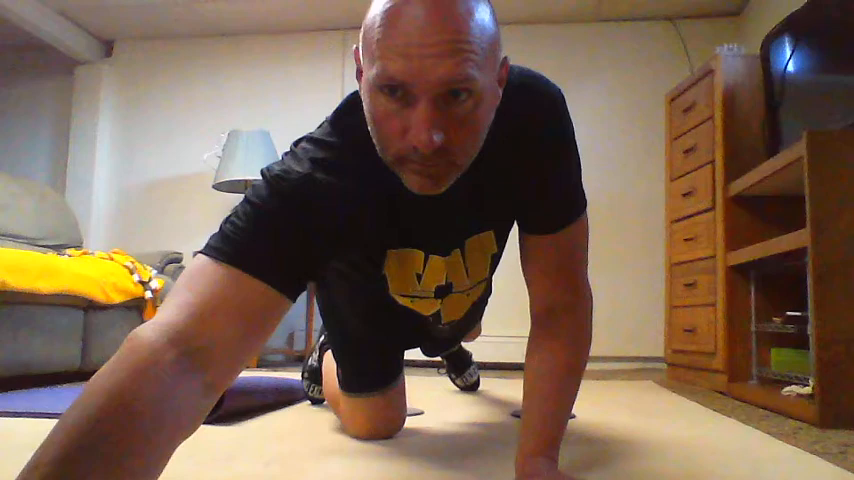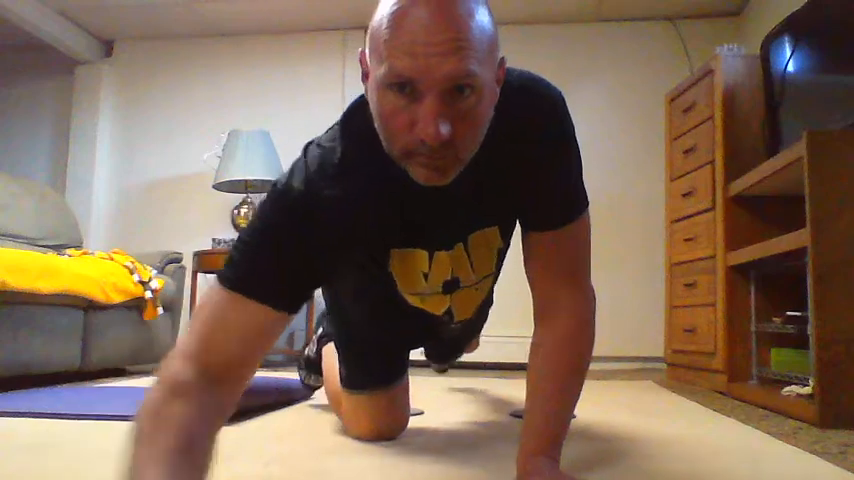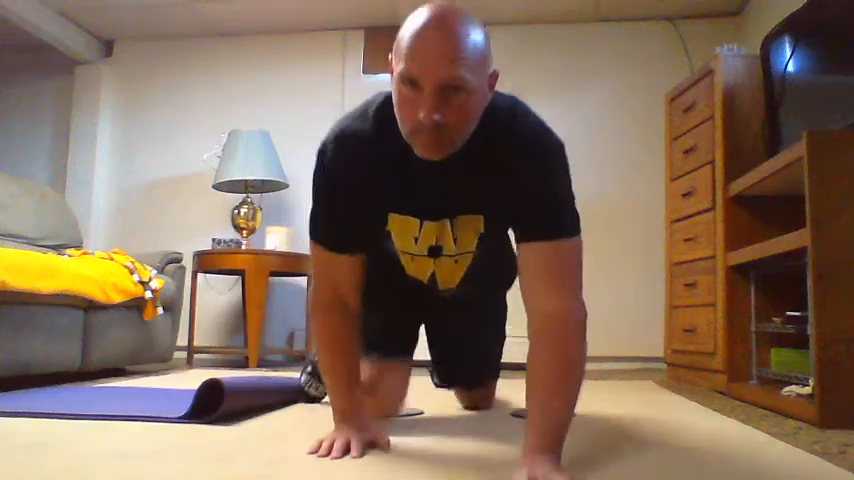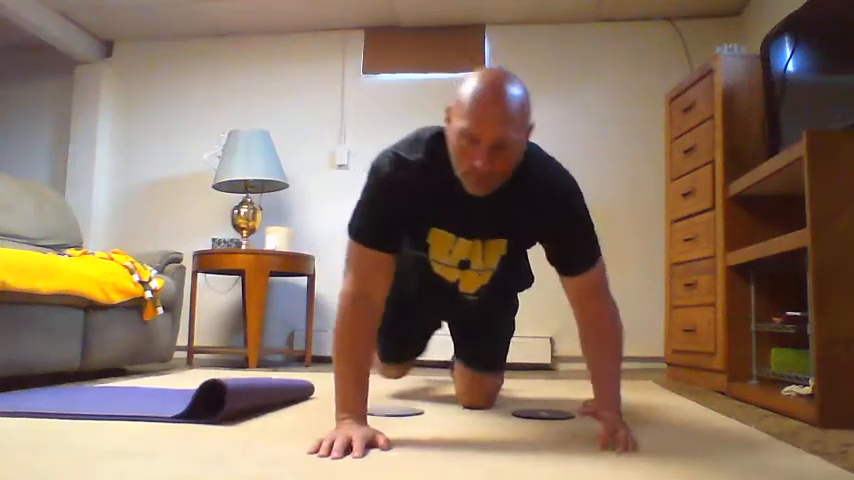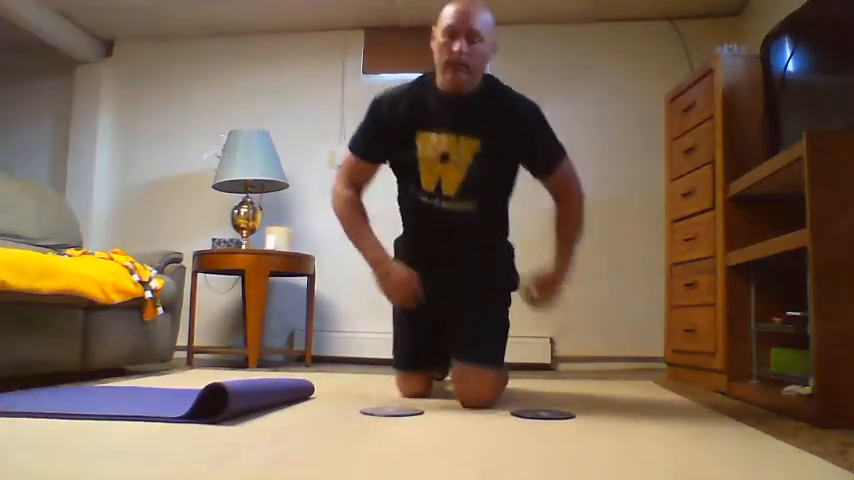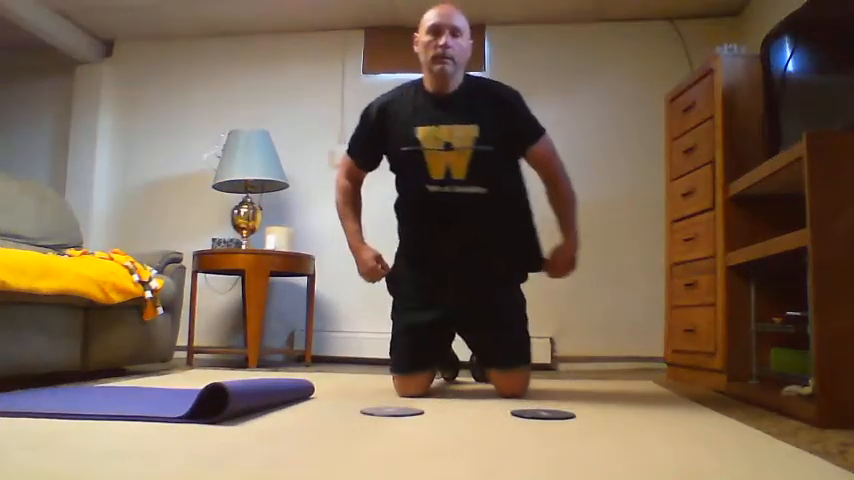
dt=0.5s
person 1, frame 1
left shoulder: (537, 117)
right shoulder: (314, 178)
left elbow: (560, 304)
right elbow: (183, 353)
left hip: (459, 295)
right hip: (365, 296)
left knee: (456, 333)
left ankle: (448, 348)
right ankle: (327, 361)
person 1, frame 2
left shoulder: (539, 119)
right shoulder: (319, 186)
left elbow: (563, 300)
right elbow: (200, 372)
left hip: (467, 289)
right hip: (371, 301)
left knee: (451, 347)
right ankle: (329, 350)
person 1, frame 3
left shoulder: (530, 147)
right shoulder: (347, 147)
left elbow: (557, 305)
right elbow: (334, 294)
right wrist: (348, 419)
left hip: (475, 284)
right hip: (386, 273)
left knee: (476, 400)
right knee: (381, 402)
left ankle: (444, 358)
right ankle: (327, 361)
person 1, frame 4
left shoulder: (552, 189)
right shoulder: (398, 170)
left elbow: (593, 302)
right elbow: (361, 294)
left wrist: (609, 406)
right wrist: (350, 417)
left hip: (491, 290)
right hip: (415, 277)
left knee: (477, 397)
right knee: (391, 368)
left ankle: (468, 359)
person 1, frame 5
left shoulder: (515, 114)
right shoulder: (394, 106)
left elbow: (568, 189)
right elbow: (346, 188)
left wrist: (560, 269)
right wrist: (379, 262)
left hip: (484, 270)
right hip: (418, 269)
left knee: (476, 395)
right knee: (413, 389)
left ankle: (470, 357)
right ankle: (442, 350)
person 1, frame 6
left shoulder: (501, 102)
right shoulder: (385, 111)
left elbow: (552, 170)
right elbow: (348, 178)
left wrist: (569, 241)
right wrist: (357, 245)
left hip: (493, 270)
right hip: (418, 272)
left knee: (513, 388)
right knee: (411, 388)
left ankle: (479, 357)
right ankle: (440, 352)
